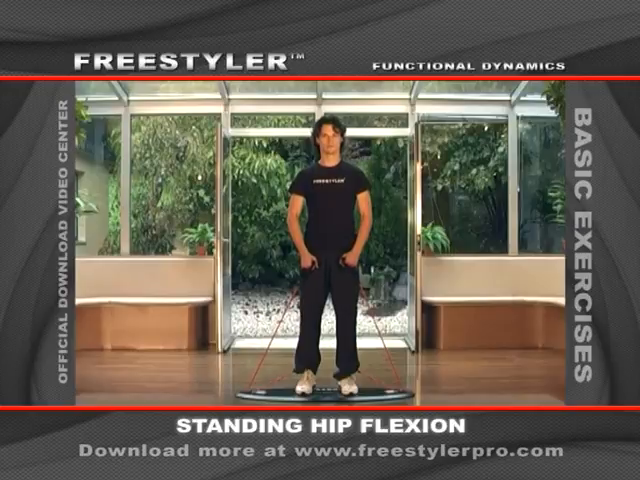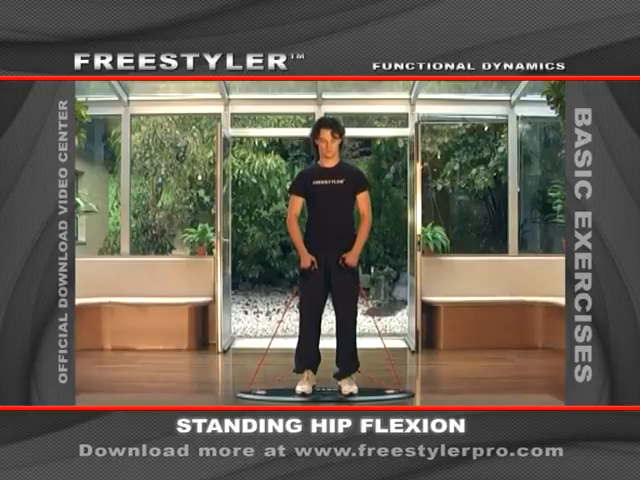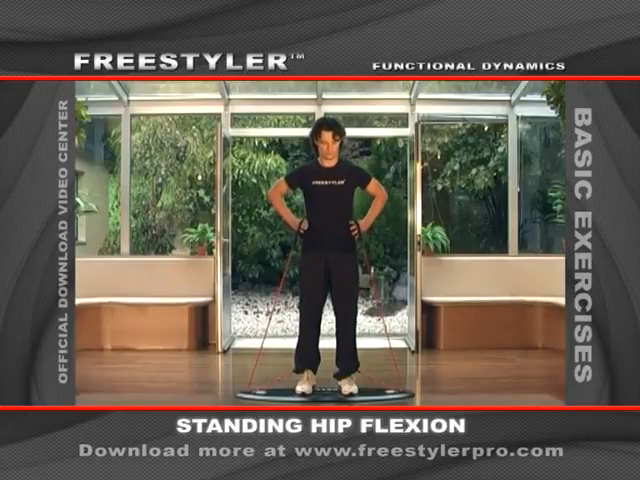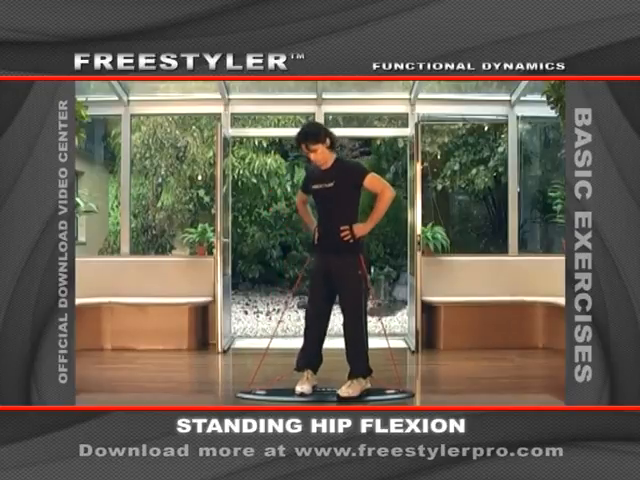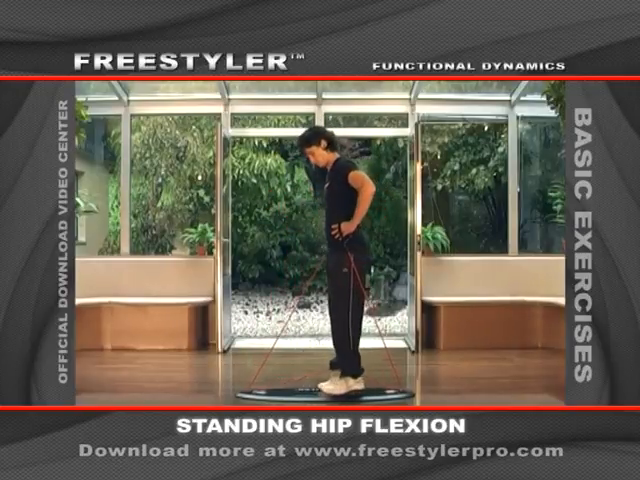
dt=1s
person 1, frame 1
left shoulder: (354, 175)
right shoulder: (306, 176)
left elbow: (366, 216)
right elbow: (292, 216)
left wrist: (356, 251)
right wrist: (303, 251)
left hip: (345, 256)
right hip: (314, 256)
left knee: (346, 316)
right knee: (309, 316)
left ankle: (347, 373)
right ankle: (306, 373)
person 1, frame 2
left shoulder: (353, 174)
right shoulder: (305, 176)
left elbow: (366, 216)
right elbow: (292, 217)
left wrist: (355, 251)
right wrist: (302, 252)
left hip: (345, 256)
right hip: (313, 257)
left knee: (346, 316)
right knee: (309, 315)
left ankle: (347, 373)
right ankle: (306, 372)
person 1, frame 3
left shoulder: (352, 172)
right shoulder: (304, 172)
left elbow: (381, 194)
right elbow: (274, 193)
left wrist: (366, 223)
right wrist: (292, 221)
left hip: (344, 253)
right hip: (313, 253)
left knee: (346, 314)
right knee: (309, 313)
left ankle: (347, 373)
right ankle: (306, 372)
person 1, frame 4
left shoulder: (350, 169)
right shoulder: (312, 176)
left elbow: (387, 192)
right elbow: (301, 202)
left wrist: (367, 226)
left hip: (349, 255)
right hip: (322, 255)
left knee: (354, 316)
right knee: (314, 315)
left ankle: (360, 376)
right ankle: (307, 372)
person 1, frame 5
left shoulder: (345, 168)
right shoulder: (331, 173)
left elbow: (368, 187)
left wrist: (353, 223)
left hip: (350, 252)
right hip: (338, 252)
left knee: (347, 314)
right knee: (338, 315)
left ankle: (352, 376)
right ankle: (342, 372)
